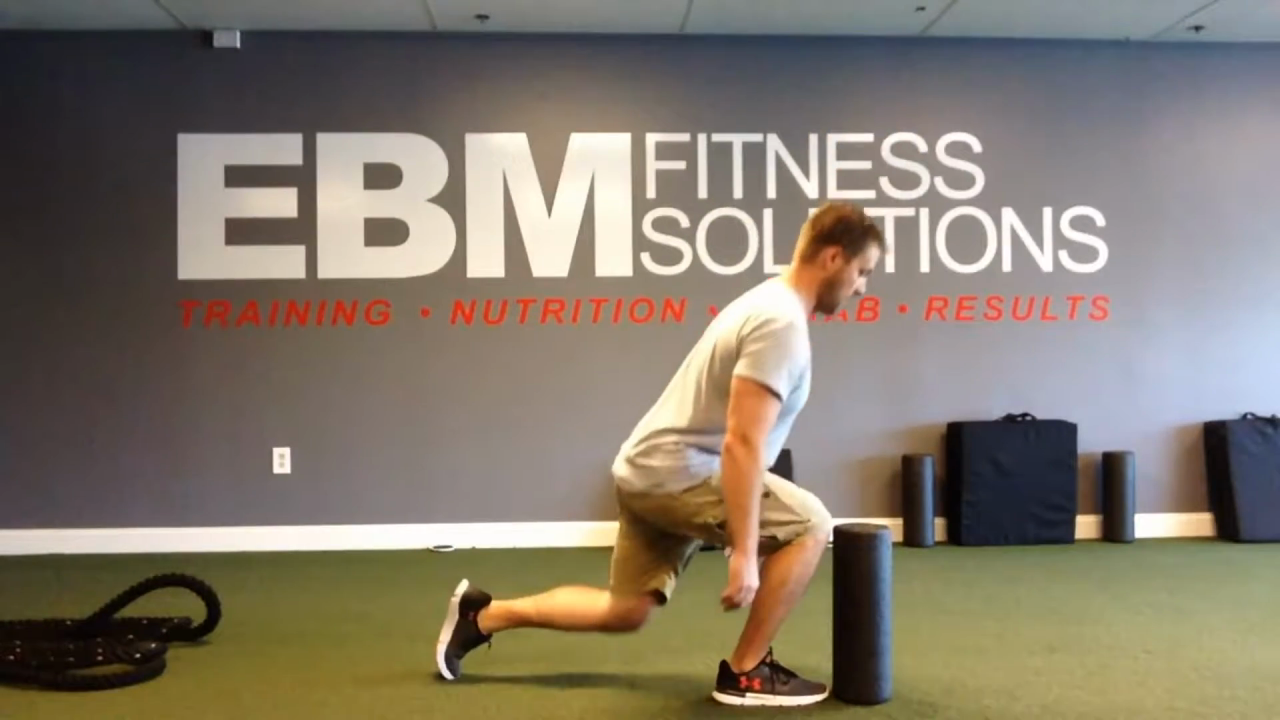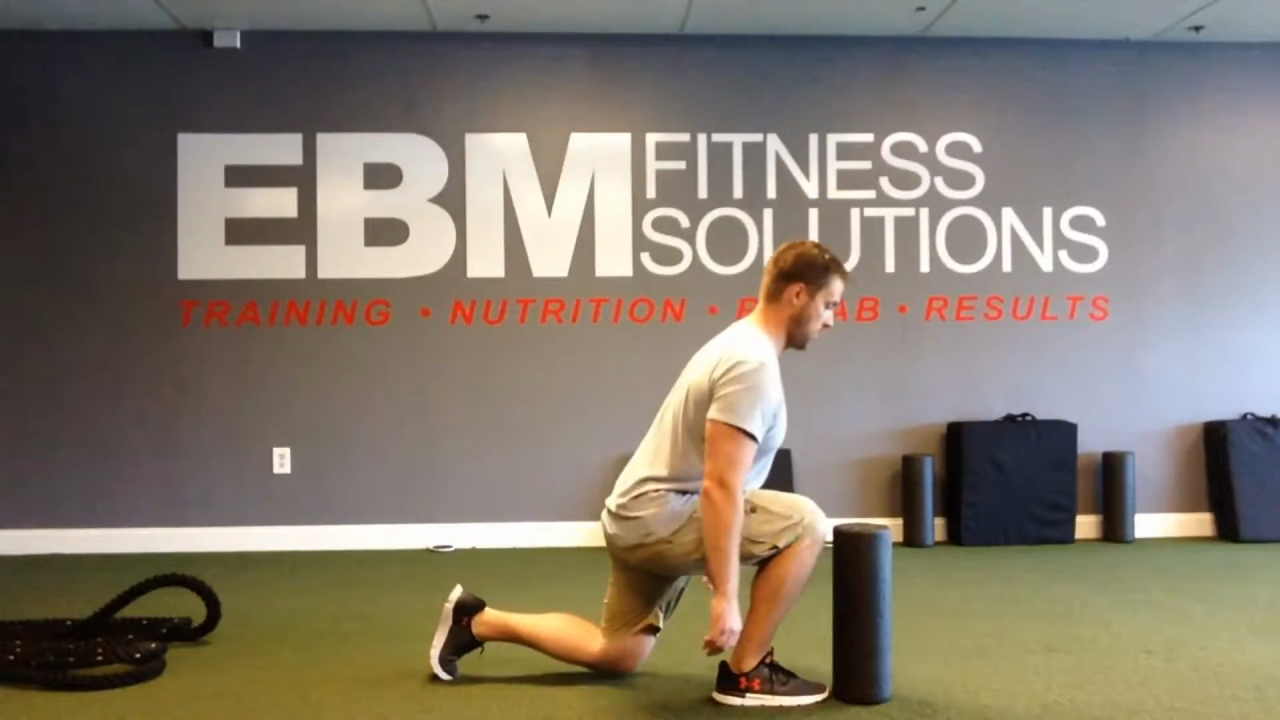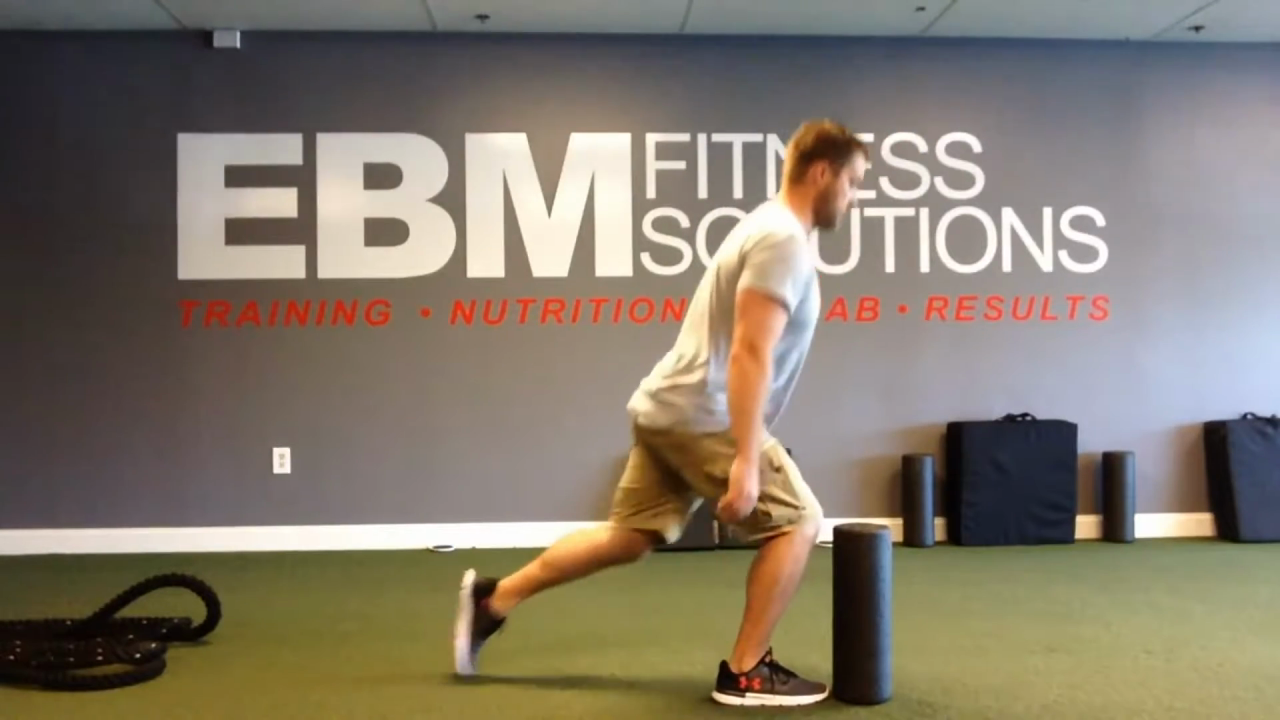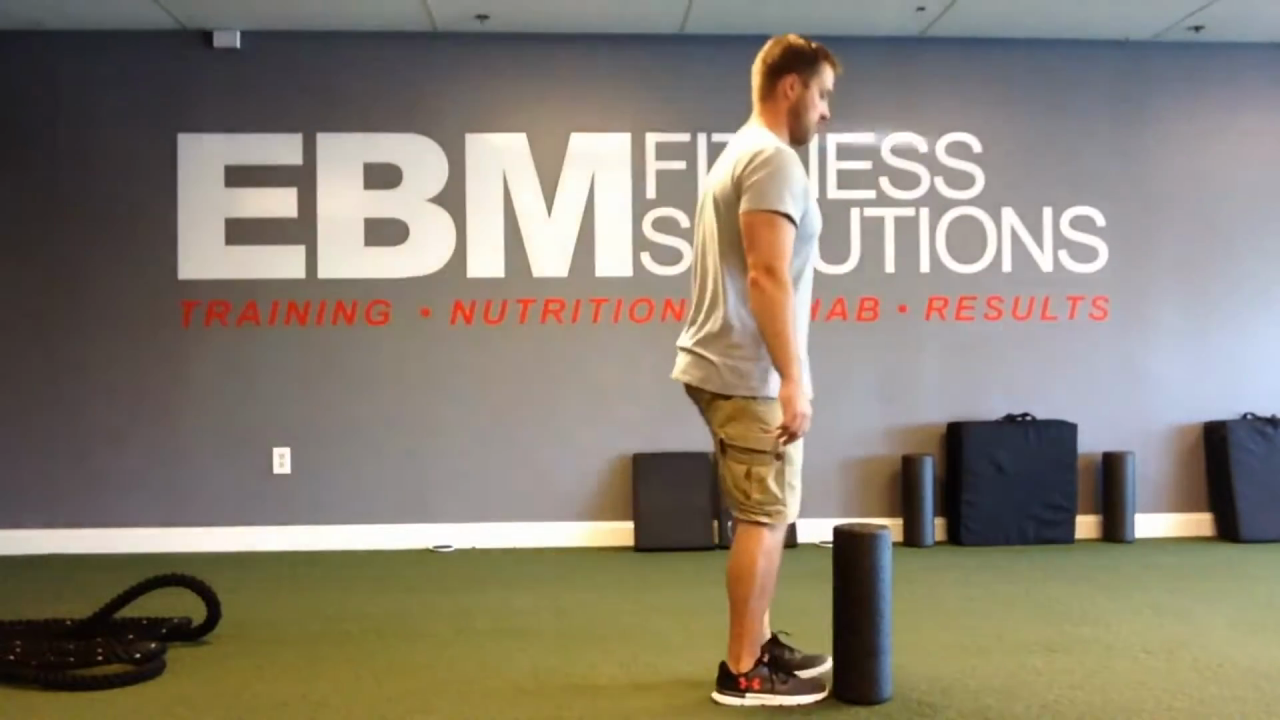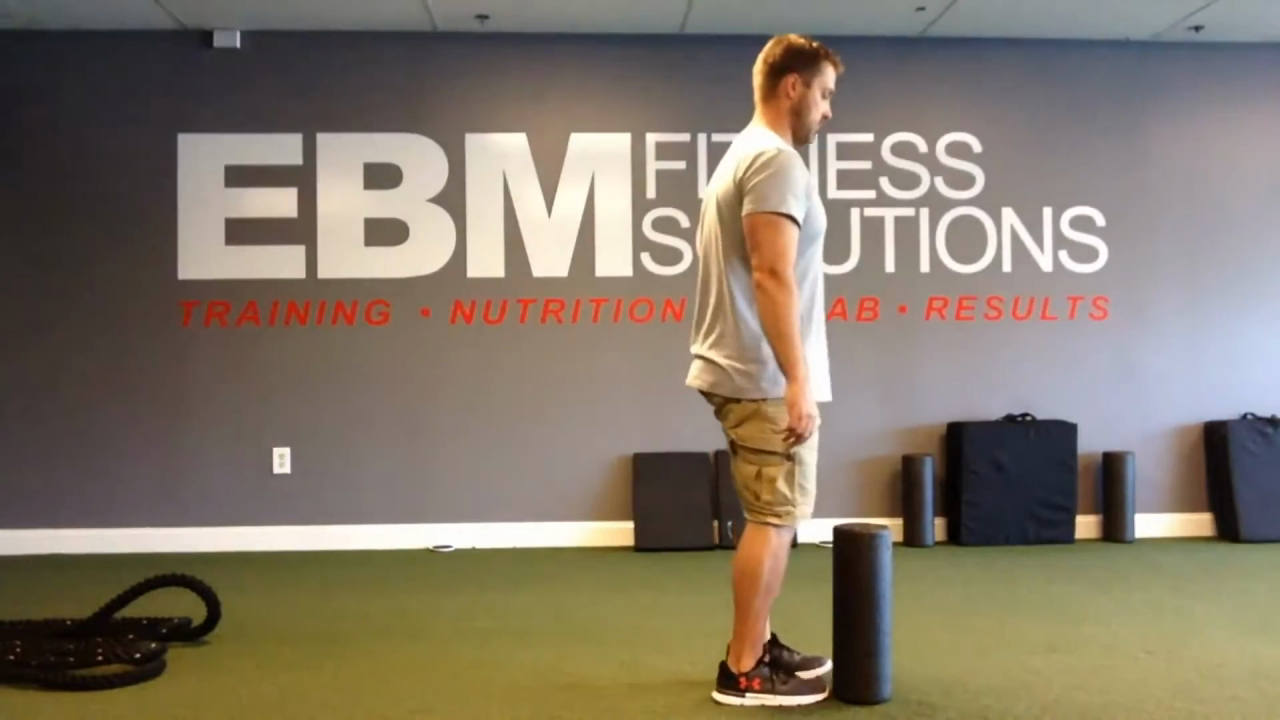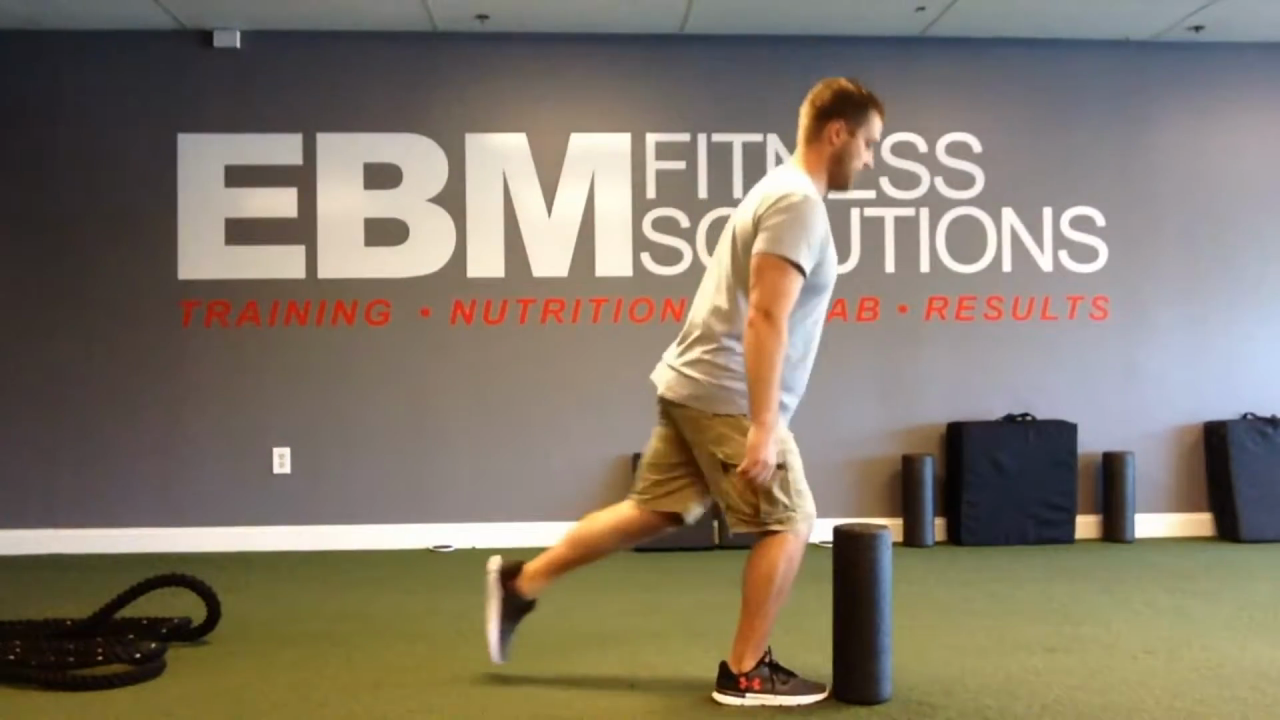
dt=0.5s
person 1, frame 1
left shoulder: (766, 303)
right shoulder: (781, 323)
right elbow: (743, 444)
right wrist: (745, 552)
left hip: (650, 470)
right hip: (676, 471)
left knee: (625, 611)
right knee: (809, 526)
left ankle: (480, 615)
right ankle: (747, 673)
person 1, frame 2
left shoulder: (739, 344)
right shoulder: (751, 364)
right elbow: (722, 489)
right wrist: (726, 597)
left hip: (641, 519)
right hip: (660, 519)
left knee: (617, 655)
right knee: (805, 527)
left ankle: (475, 620)
right ankle: (746, 672)
person 1, frame 3
left shoulder: (767, 230)
right shoulder: (785, 242)
right elbow: (750, 355)
left wrist: (747, 448)
right wrist: (747, 459)
left hip: (667, 406)
right hip: (702, 415)
left knee: (628, 534)
right knee: (795, 523)
left ankle: (494, 598)
right ankle: (747, 673)
person 1, frame 4
left shoulder: (741, 153)
right shoulder: (772, 159)
right elbow: (768, 276)
right wrist: (793, 381)
left hip: (720, 364)
right hip: (746, 374)
left knee: (757, 516)
right knee: (765, 518)
left ankle: (758, 645)
right ankle: (744, 671)
person 1, frame 5
left shoulder: (743, 155)
right shoulder: (775, 159)
right elbow: (772, 278)
right wrist: (798, 382)
left hip: (738, 370)
right hip: (762, 378)
left knee: (768, 516)
right knee: (777, 518)
left ankle: (756, 646)
right ankle: (744, 671)
person 1, frame 6
left shoulder: (781, 189)
right shoulder: (800, 204)
right elbow: (766, 319)
left wrist: (759, 416)
right wrist: (764, 427)
left hip: (694, 382)
right hip: (723, 391)
left knee: (651, 512)
right knee: (788, 524)
left ankle: (522, 584)
right ankle: (745, 671)
